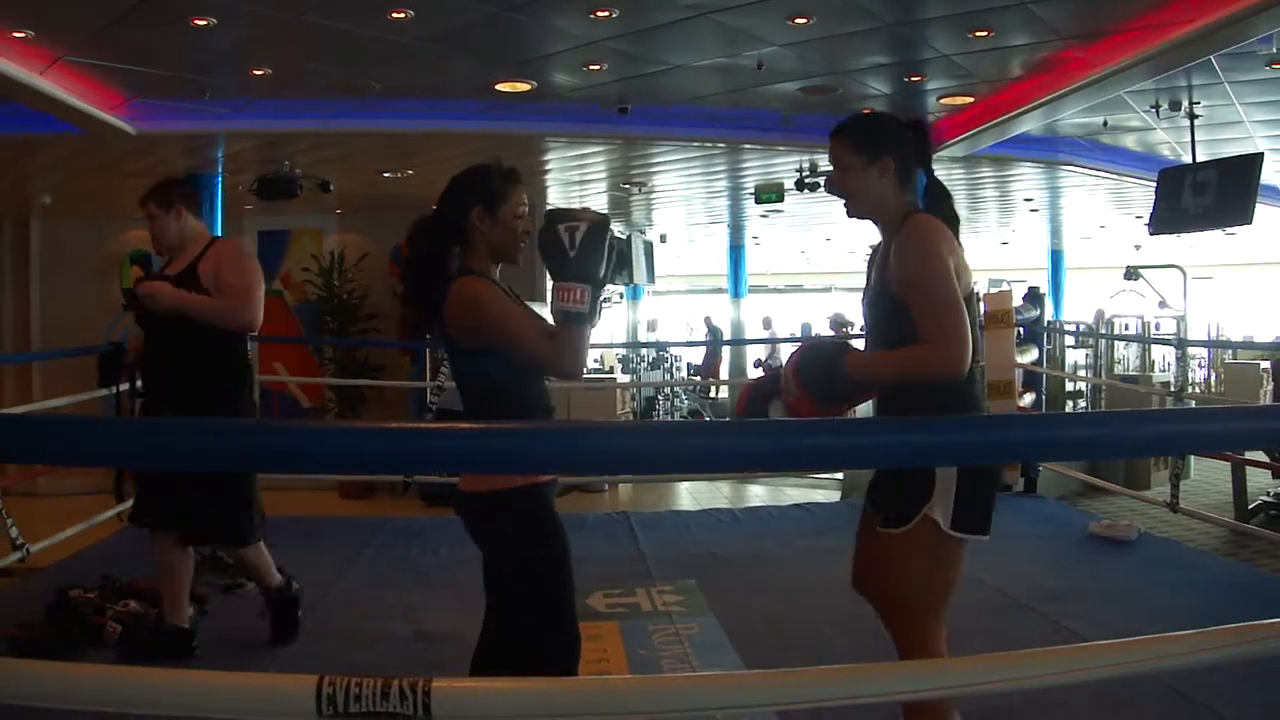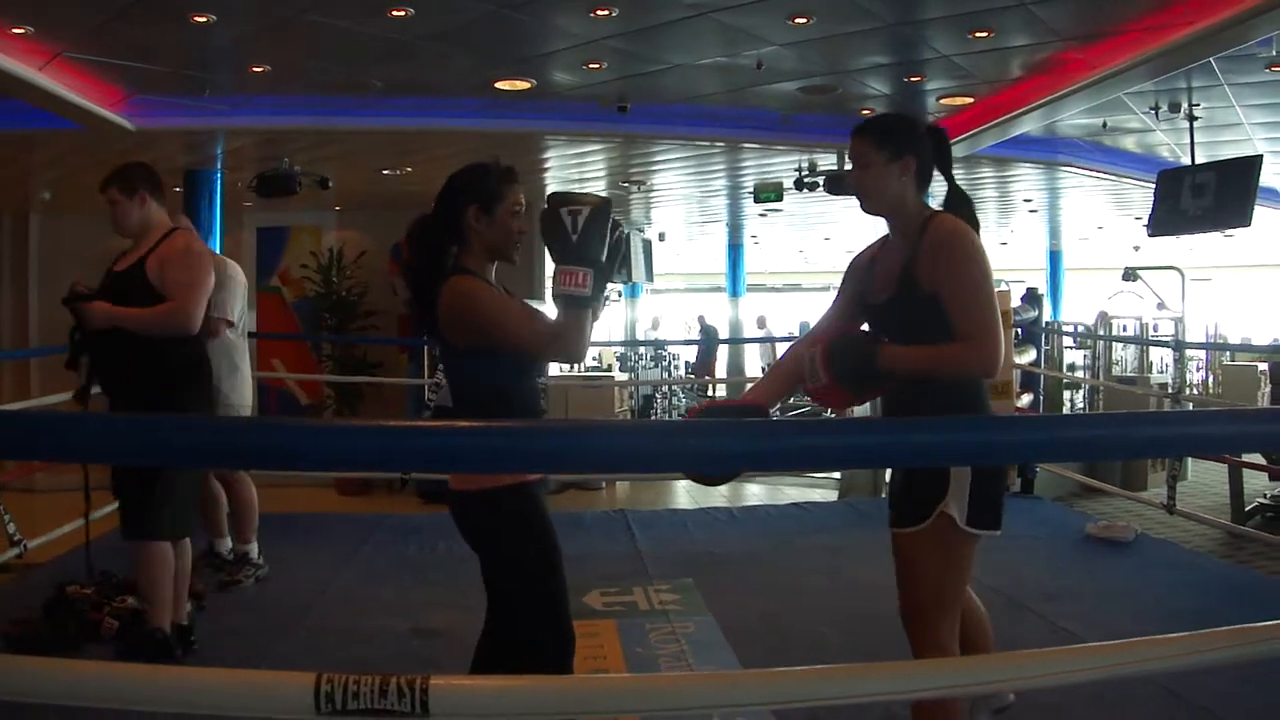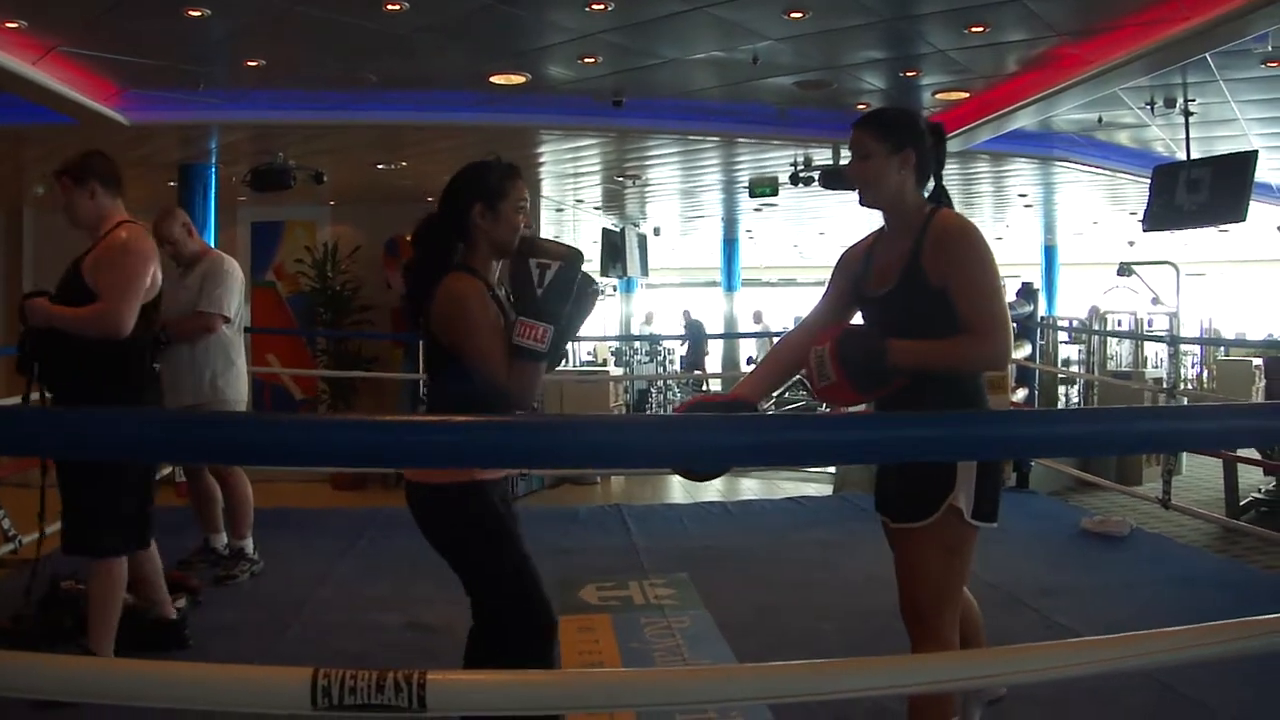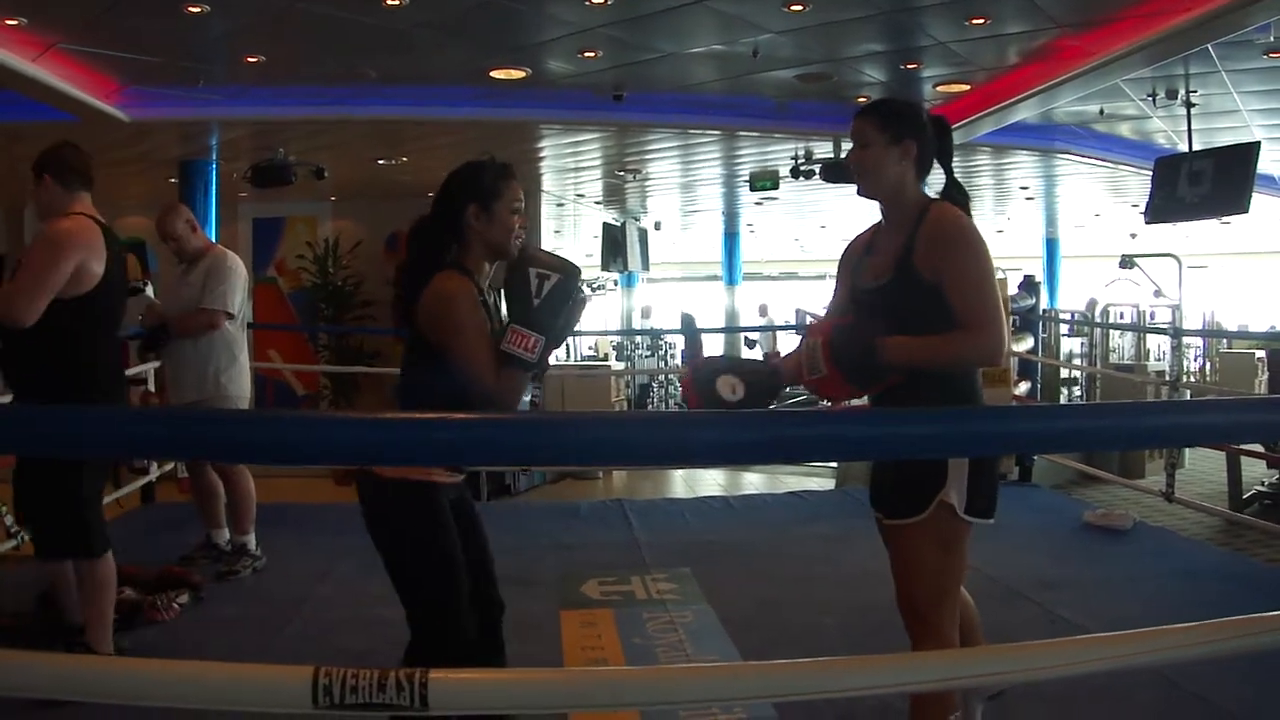
dt=0.3s
person 1, frame 1
left shoulder: (921, 240)
right shoulder: (886, 252)
left elbow: (949, 357)
left wrist: (848, 366)
left knee: (912, 621)
right knee: (874, 583)
person 1, frame 2
left shoulder: (949, 239)
right shoulder: (872, 260)
left elbow: (985, 356)
right elbow: (817, 344)
left wrist: (880, 358)
right wrist: (750, 404)
left knee: (928, 620)
right knee: (945, 595)
person 1, frame 3
left shoulder: (953, 237)
right shoulder: (863, 256)
left elbow: (995, 347)
right elbow: (806, 339)
left wrist: (887, 353)
right wrist: (739, 400)
left knee: (927, 614)
right knee: (941, 594)
person 1, frame 4
left shoulder: (948, 229)
right shoulder: (864, 248)
left elbow: (989, 344)
right elbow: (825, 338)
left wrist: (880, 349)
right wrist: (761, 378)
left knee: (926, 609)
right knee: (935, 592)
person 2, frame 1
left shoulder: (481, 292)
right shoulder: (472, 295)
left elbow: (545, 355)
right elbow: (569, 361)
left wrist: (583, 281)
right wrist: (579, 279)
left hip: (505, 488)
right hip: (512, 492)
left knee: (510, 628)
right knee: (552, 641)
person 2, frame 2
left shoulder: (480, 290)
right shoulder: (465, 294)
left elbow: (545, 347)
right elbow: (568, 347)
left wrist: (589, 271)
right wrist: (580, 265)
left hip: (499, 485)
right hip: (500, 491)
left knee: (513, 625)
right knee: (548, 639)
person 2, frame 3
left shoulder: (485, 289)
right shoulder: (462, 292)
left elbow: (512, 384)
right elbow: (516, 391)
left wrist: (555, 311)
right wrist: (542, 312)
left hip: (474, 481)
right hip: (453, 487)
left knee: (503, 621)
right knee: (532, 625)
person 2, frame 4
left shoulder: (474, 290)
right shoulder: (450, 291)
left elbow: (492, 388)
right elbow: (497, 398)
left wrist: (545, 328)
right wrist: (532, 321)
left hip: (439, 481)
right hip: (407, 486)
left knee: (483, 614)
right knee: (443, 636)
person 3, frame 1
left shoulder: (227, 255)
right shoulder: (165, 266)
left elbow: (248, 315)
left wrist: (173, 298)
right wrist: (138, 352)
left hip: (216, 412)
right hip: (162, 411)
left knee: (227, 522)
right knee: (167, 521)
left ankle: (279, 591)
right ankle: (174, 629)
person 3, frame 2
left shoulder: (183, 248)
right shoulder: (128, 256)
left elbow: (186, 318)
left wrist: (112, 314)
right wrist: (90, 309)
left hip: (173, 405)
right hip: (133, 405)
left knee: (151, 524)
right knee: (165, 521)
left ankle: (161, 634)
right ankle: (175, 625)
person 3, frame 3
left shoulder: (125, 244)
right shoulder: (106, 246)
left elbow: (116, 324)
left wrist: (47, 316)
right wrist: (51, 317)
left hip: (114, 410)
right hip: (100, 407)
left knee: (107, 535)
right knee: (123, 527)
left ankle: (100, 657)
right ankle: (166, 621)
person 3, frame 4
left shoulder: (64, 233)
right shoulder: (101, 235)
left hip: (67, 404)
right hip: (82, 399)
left knee: (77, 531)
right knee: (56, 521)
left ankle: (98, 651)
right ankle: (80, 625)
person 4, frame 1
left shoulder: (216, 278)
right shoulder: (180, 280)
left hip: (221, 403)
right hip: (189, 395)
left knee: (226, 476)
right knee: (199, 472)
left ankle: (247, 559)
right ankle: (220, 554)
person 4, frame 2
left shoulder: (224, 271)
left elbow: (214, 327)
left hip: (223, 395)
left knee: (229, 471)
left ankle: (250, 555)
right ankle: (220, 548)
person 4, frame 3
left shoulder: (221, 267)
right shoulder: (175, 277)
left elbow: (209, 322)
right elbow: (173, 328)
left wrist: (161, 329)
left hip: (218, 391)
right hip: (181, 391)
left knee: (224, 468)
right knee: (193, 468)
left ankle: (245, 551)
right ankle: (215, 544)
person 4, frame 4
left shoulder: (225, 263)
right shoulder: (181, 272)
left elbow: (213, 319)
right elbow: (167, 321)
left wrist: (162, 326)
right wrist: (152, 322)
left hip: (221, 386)
right hip: (185, 387)
left knee: (226, 463)
right knee: (196, 464)
left ankle: (248, 547)
right ankle: (217, 540)
